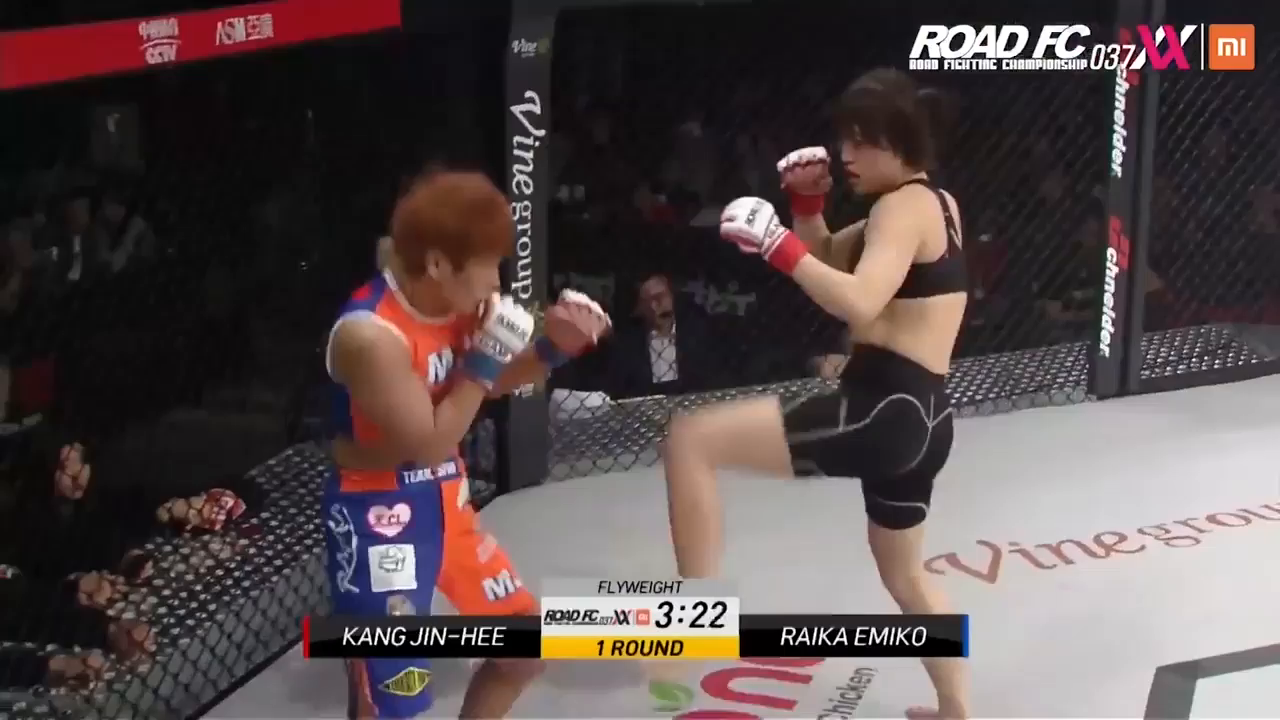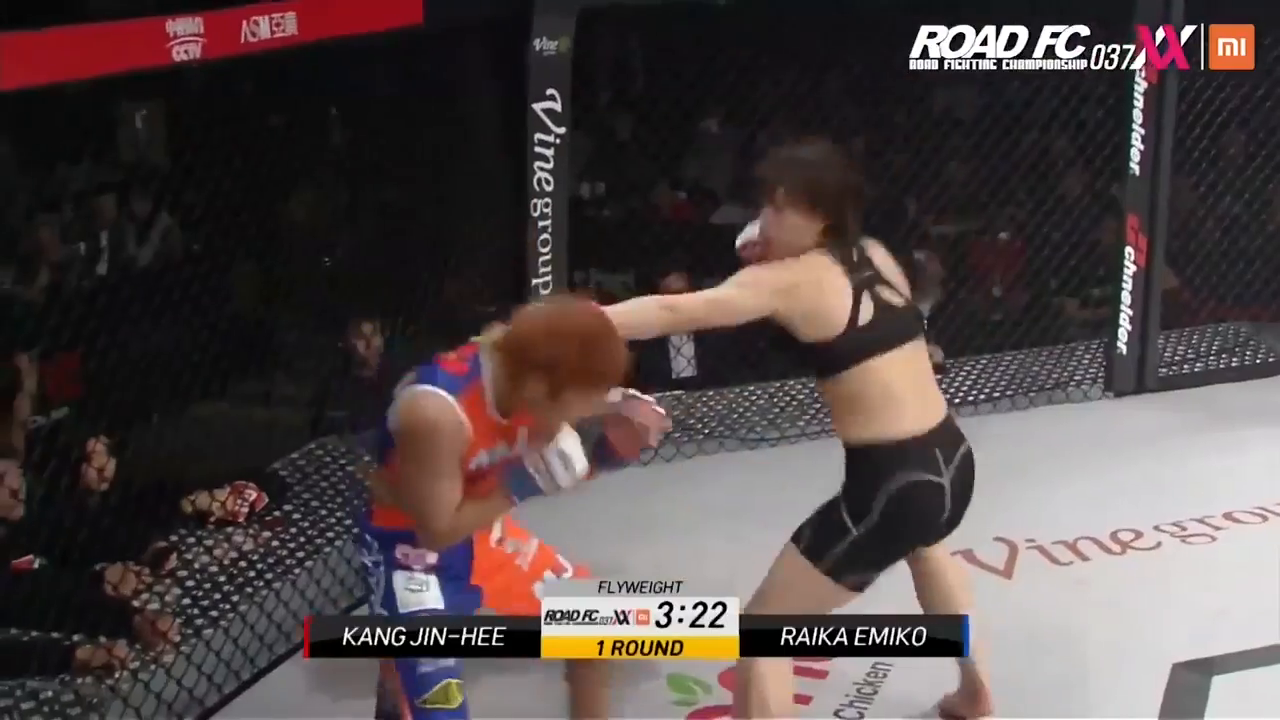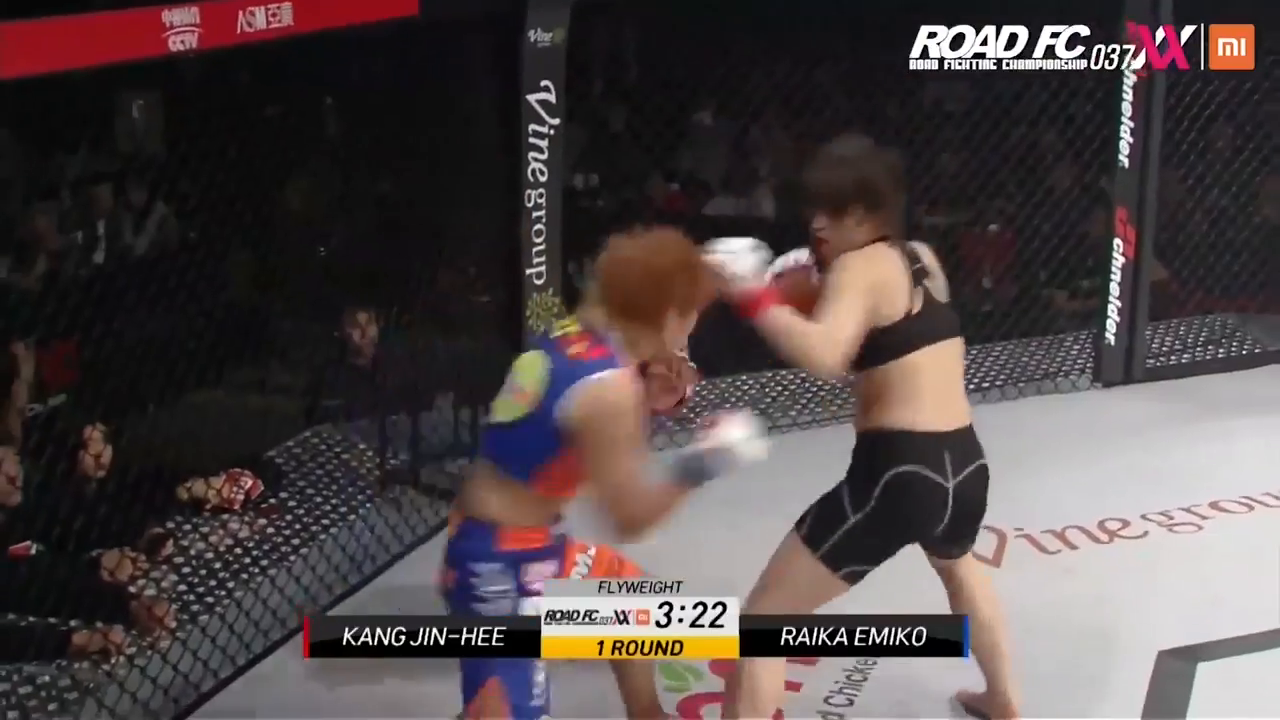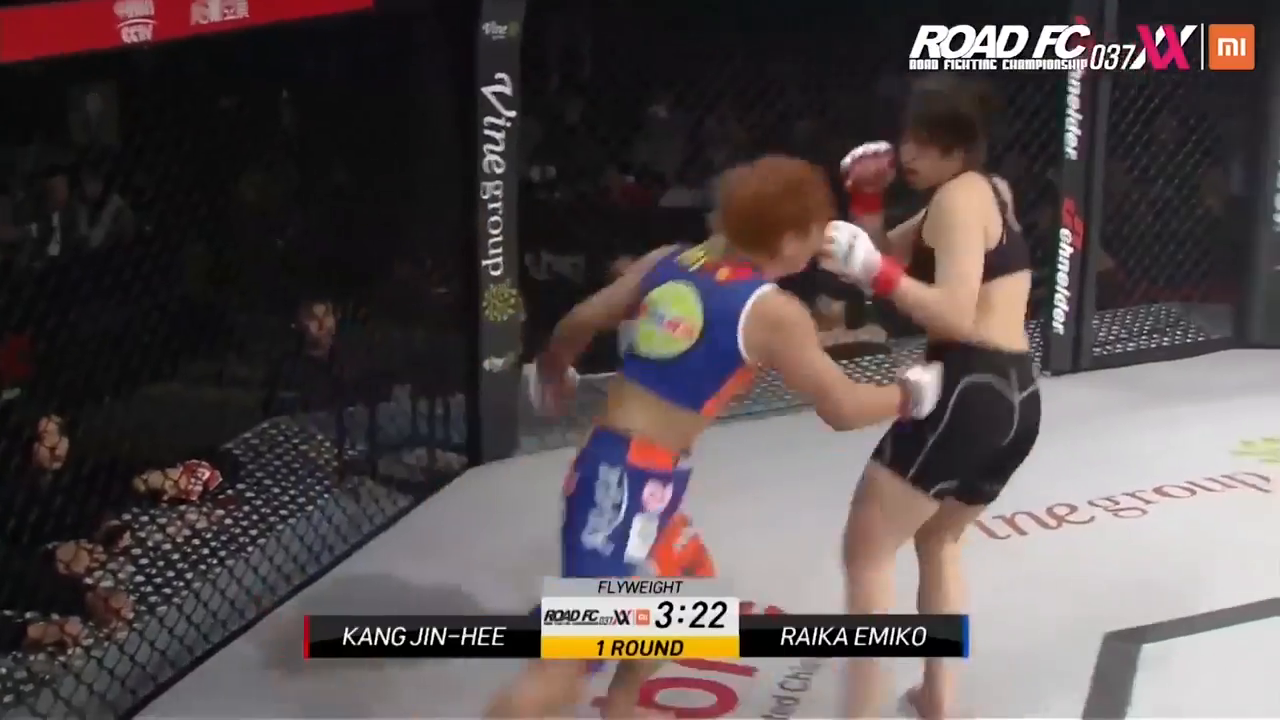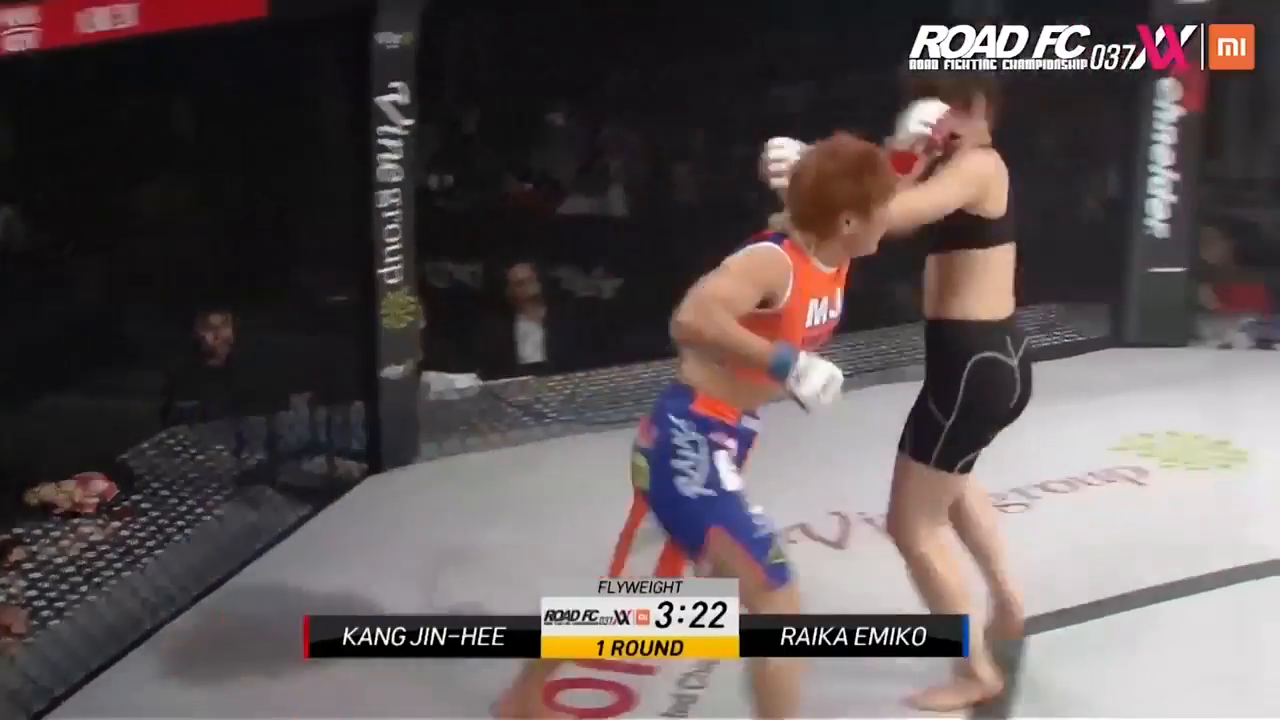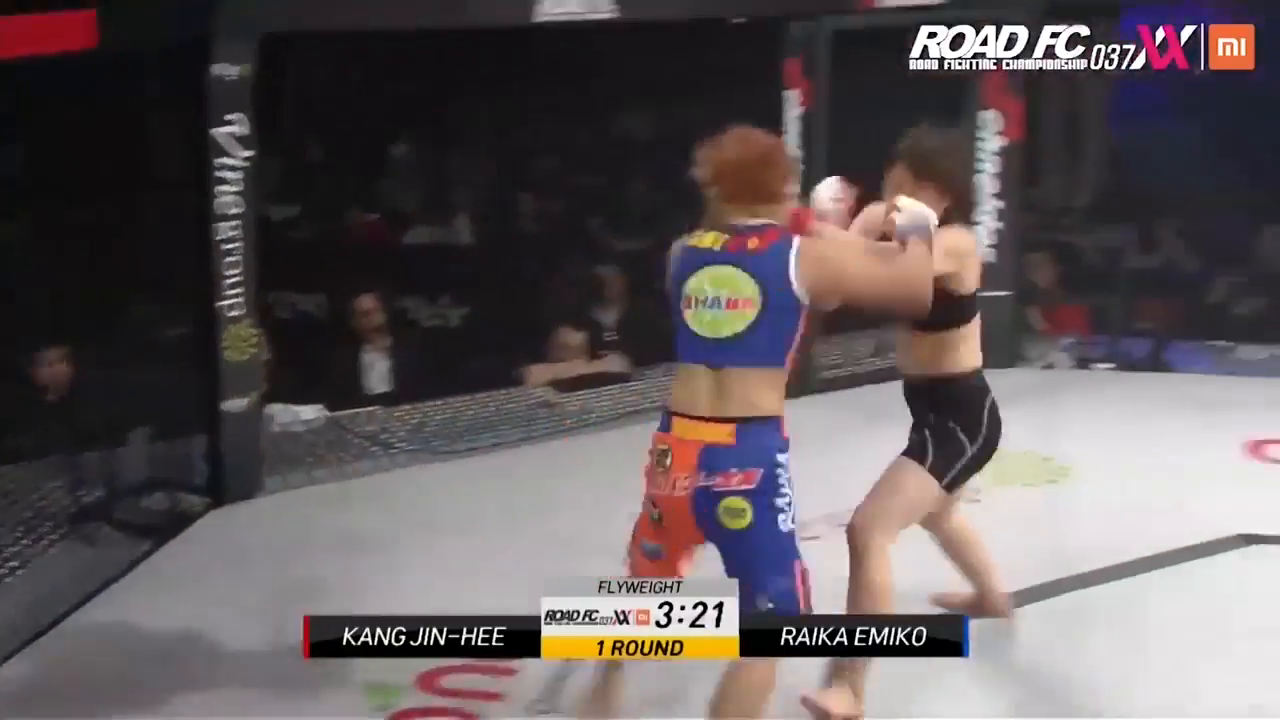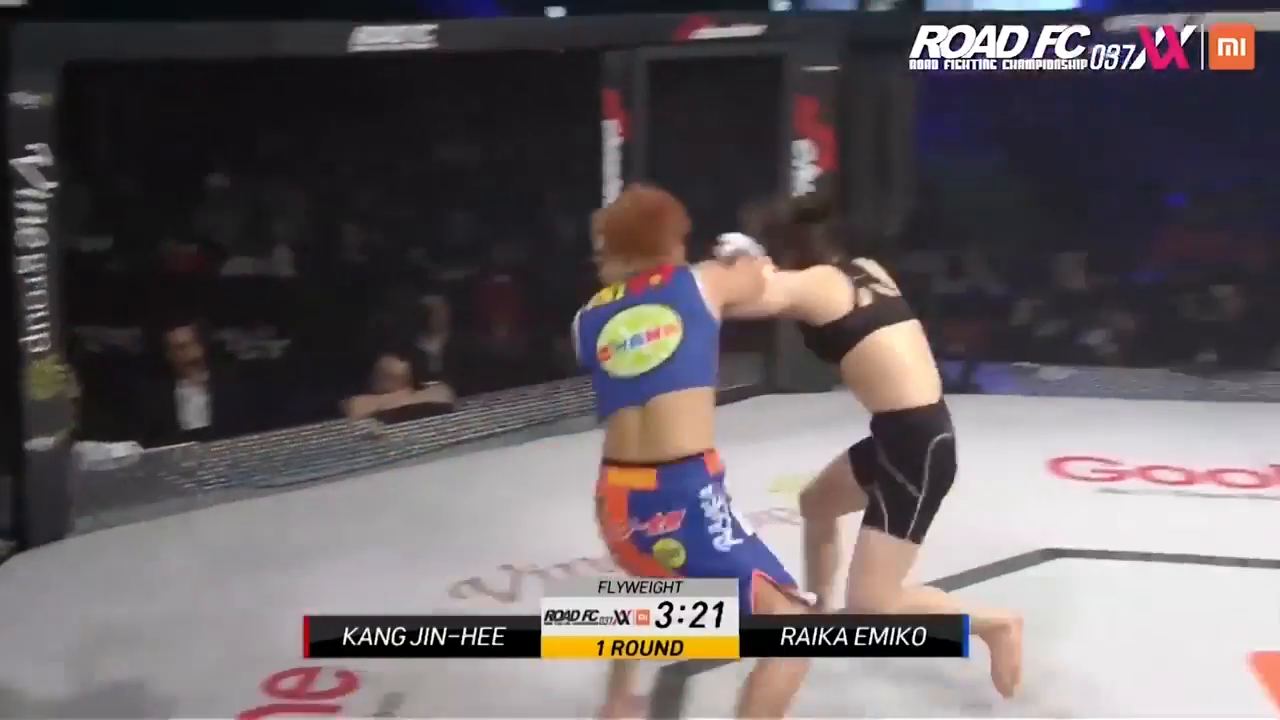
dt=0.2s
person 1, frame 1
left shoulder: (901, 208)
right shoulder: (933, 200)
left elbow: (859, 302)
right elbow: (834, 260)
left wrist: (780, 244)
right wrist: (806, 203)
left hip: (881, 407)
right hip: (927, 416)
left knee: (688, 438)
right knee: (903, 574)
person 1, frame 2
left shoulder: (789, 278)
right shoulder: (874, 255)
left elbow: (676, 310)
left hip: (891, 488)
right hip: (950, 464)
right knee: (924, 553)
person 1, frame 3
left shoulder: (864, 268)
right shoulder: (920, 259)
left elbow: (818, 358)
left wrist: (754, 295)
left hip: (892, 481)
right hip: (967, 473)
left knee: (763, 618)
right knee: (959, 566)
person 1, frame 4
left shoulder: (956, 198)
right shoulder: (989, 192)
left elbow: (954, 318)
right elbow: (899, 251)
left wrist: (877, 273)
right wrist: (866, 199)
left hip: (970, 399)
right hip: (1015, 404)
left knee: (865, 552)
right knee: (937, 542)
person 1, frame 5
left shoulder: (977, 167)
right shoulder: (959, 164)
left elbow: (891, 217)
right wrist: (909, 156)
left hip: (971, 364)
right hip: (1000, 357)
left knee: (910, 528)
right knee: (946, 479)
left ankle: (977, 671)
right ankle: (1006, 602)
person 1, frame 6
left shoulder: (956, 242)
right shoulder: (890, 224)
left hip: (962, 413)
right hip: (937, 404)
left knee: (867, 532)
right knee: (928, 505)
right ankle: (991, 595)
person 1, frame 7
left shoulder: (808, 284)
right shoulder: (862, 269)
left elbow: (736, 303)
left hip: (915, 446)
right hip: (913, 431)
left knee: (871, 602)
right knee: (817, 501)
left ankle: (998, 626)
right ankle: (820, 607)
person 2, frame 1
left shoulder: (454, 298)
right shoulder: (367, 334)
left elbow: (499, 379)
right elbow: (426, 442)
left wrist: (552, 342)
right wrist: (482, 362)
left hip: (445, 503)
right hip: (376, 517)
person 2, frame 2
left shoulder: (521, 362)
right shoulder: (439, 411)
left elbow: (568, 462)
right elbow: (437, 525)
left wrist: (610, 446)
right wrist: (522, 483)
left hip: (482, 533)
right hip: (406, 549)
person 2, frame 3
left shoulder: (564, 343)
right shoulder: (609, 391)
right elbow: (627, 520)
right wrist: (695, 469)
left hip: (532, 547)
right hip: (500, 564)
person 2, frame 4
left shoulder: (667, 262)
right shoulder: (771, 311)
left elbow: (580, 322)
right elbow: (843, 408)
left wrist: (551, 371)
right wrist: (910, 393)
left hip: (644, 479)
right hip: (624, 487)
right knee: (565, 666)
person 2, frame 5
left shoulder: (829, 262)
right shoulder: (770, 261)
right elbow: (691, 320)
right wrist: (783, 361)
left hip: (693, 440)
right hip: (687, 442)
right knee: (770, 597)
person 2, frame 6
left shoulder: (685, 253)
right shoulder: (806, 254)
right elbow: (915, 288)
right wrist: (917, 243)
left hip: (674, 452)
right hip: (750, 459)
left knee: (650, 575)
person 2, frame 7
left shoulder: (584, 321)
right shoulder: (701, 281)
right elbow: (757, 277)
left hip: (614, 498)
right hip: (687, 498)
left knee: (642, 584)
